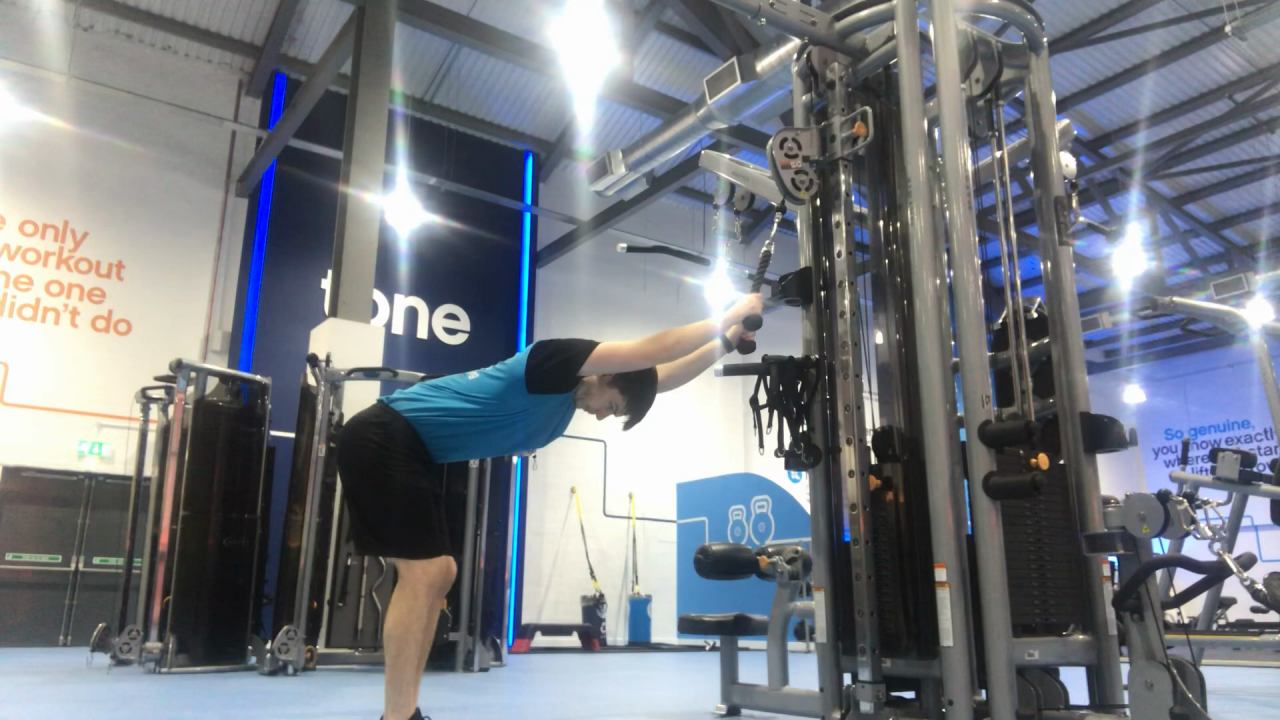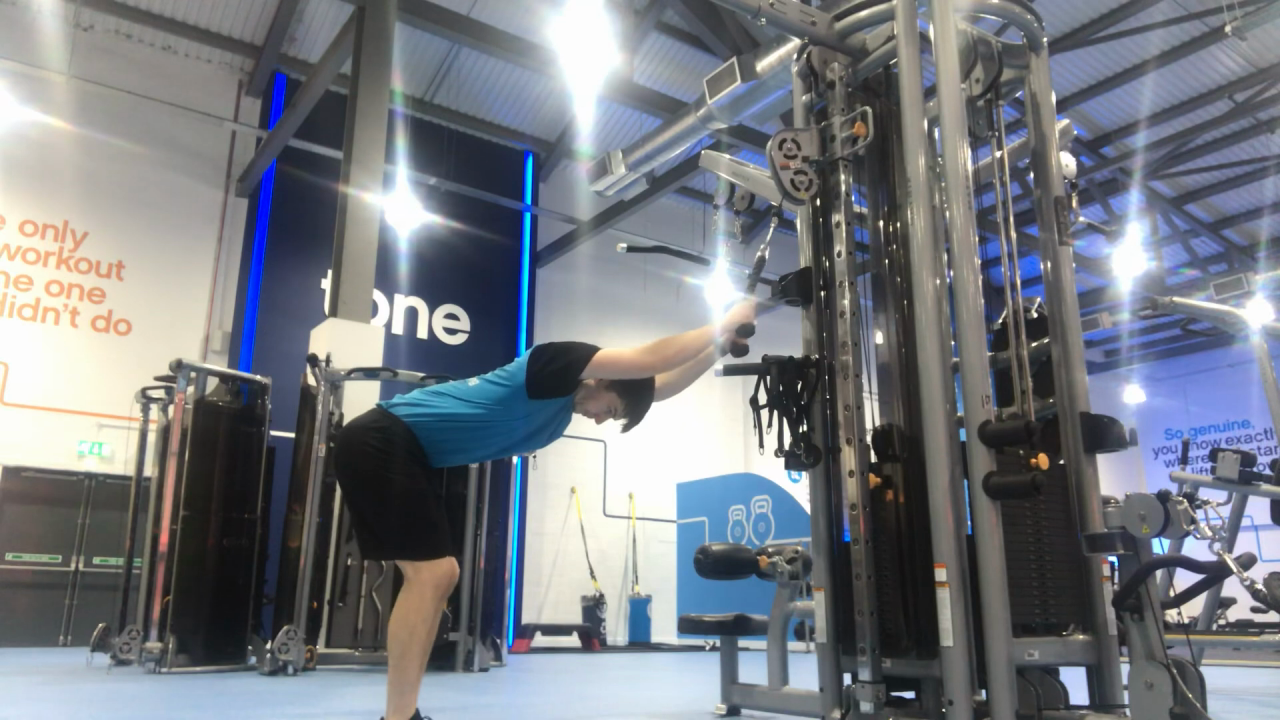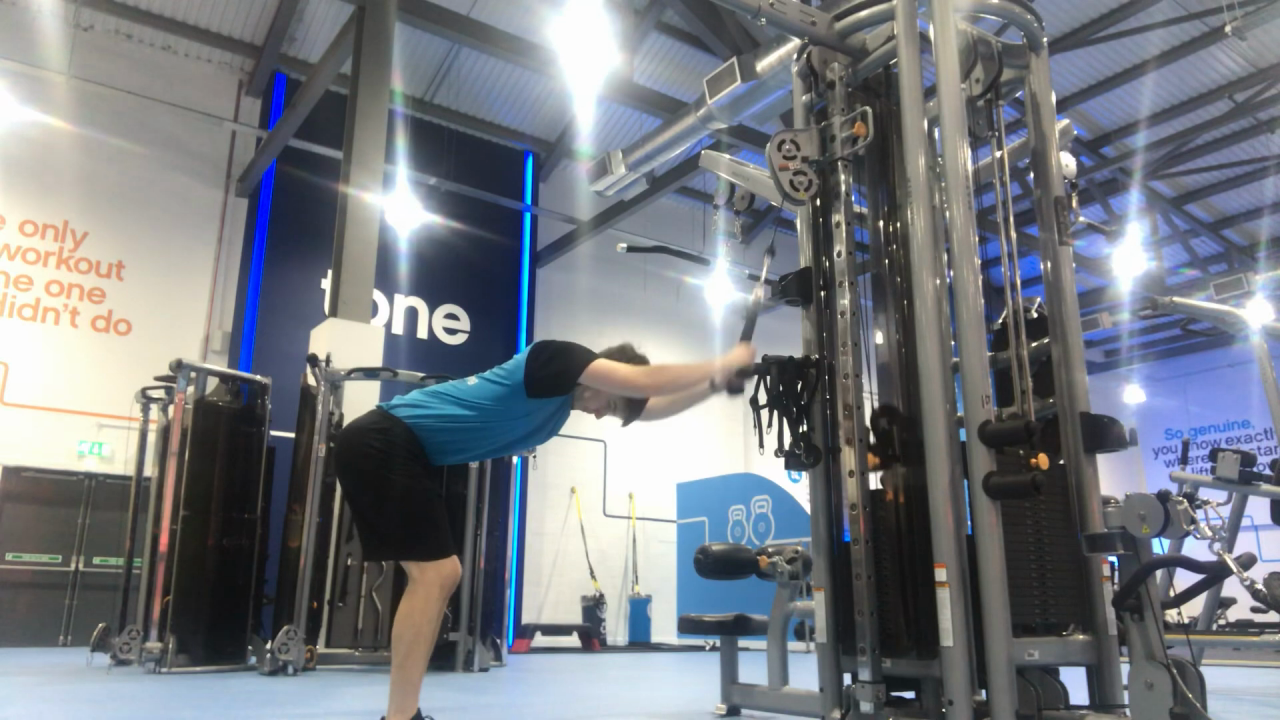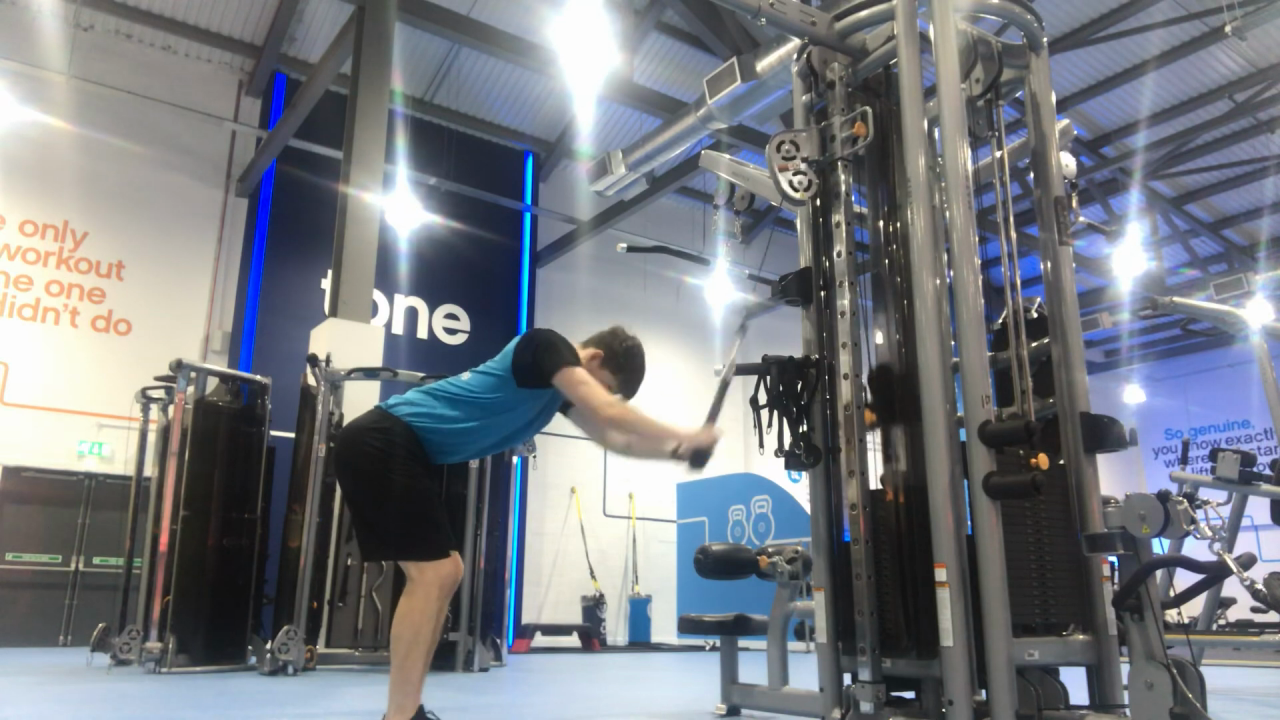
dt=0.2s
person 1, frame 1
left shoulder: (568, 391)
right shoulder: (559, 359)
left elbow: (660, 378)
right elbow: (653, 351)
left wrist: (726, 340)
right wrist: (727, 317)
left hip: (410, 448)
right hip: (383, 438)
left knee: (437, 572)
right knee: (422, 573)
person 1, frame 2
left shoulder: (565, 393)
right shoulder: (557, 360)
left elbow: (658, 385)
right elbow: (652, 359)
left wrist: (721, 345)
right wrist: (722, 326)
left hip: (404, 451)
right hip: (380, 442)
left knee: (440, 574)
right knee: (428, 574)
person 1, frame 3
left shoulder: (570, 388)
right shoulder: (558, 358)
left elbow: (649, 407)
right elbow: (645, 382)
left wrist: (716, 380)
right wrist: (720, 364)
left hip: (406, 451)
right hip: (382, 444)
left knee: (443, 575)
right knee: (432, 575)
person 1, frame 4
left shoulder: (563, 381)
right shoulder: (547, 348)
left elbow: (610, 437)
right elbow: (608, 413)
left wrist: (674, 448)
right wrist: (682, 436)
left hip: (410, 452)
right hip: (382, 444)
left knee: (443, 573)
right knee: (432, 573)
